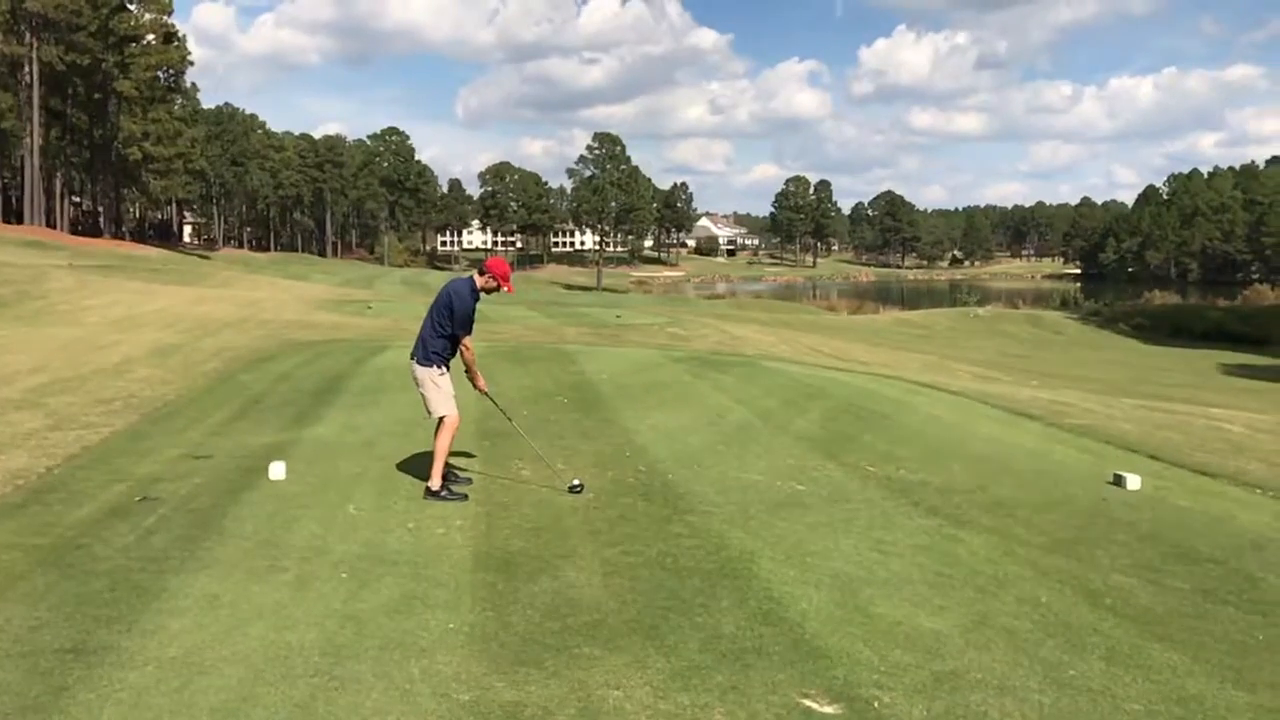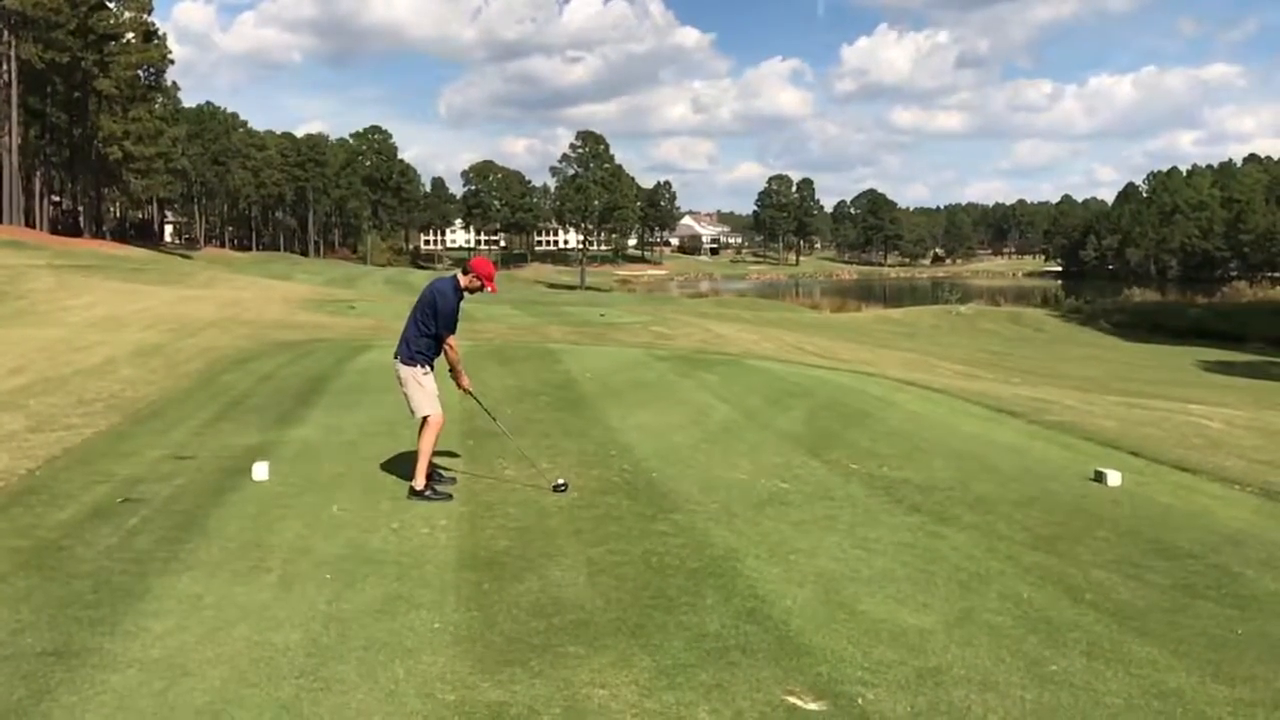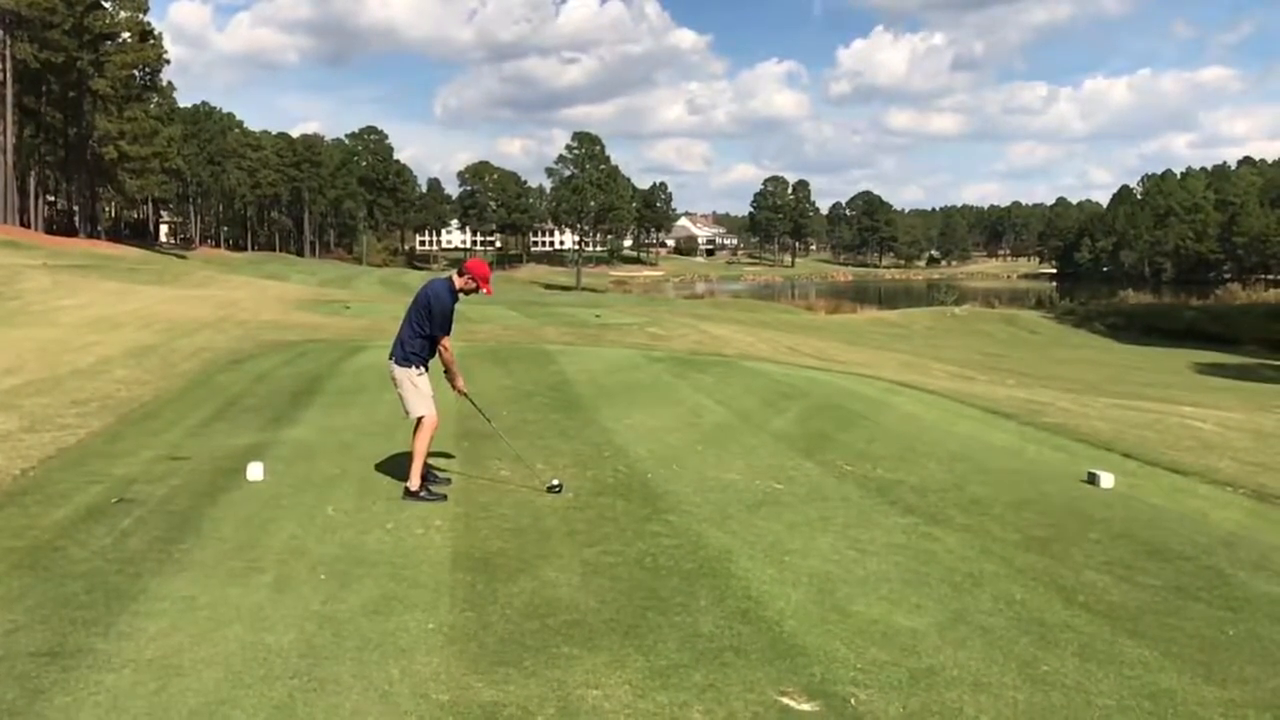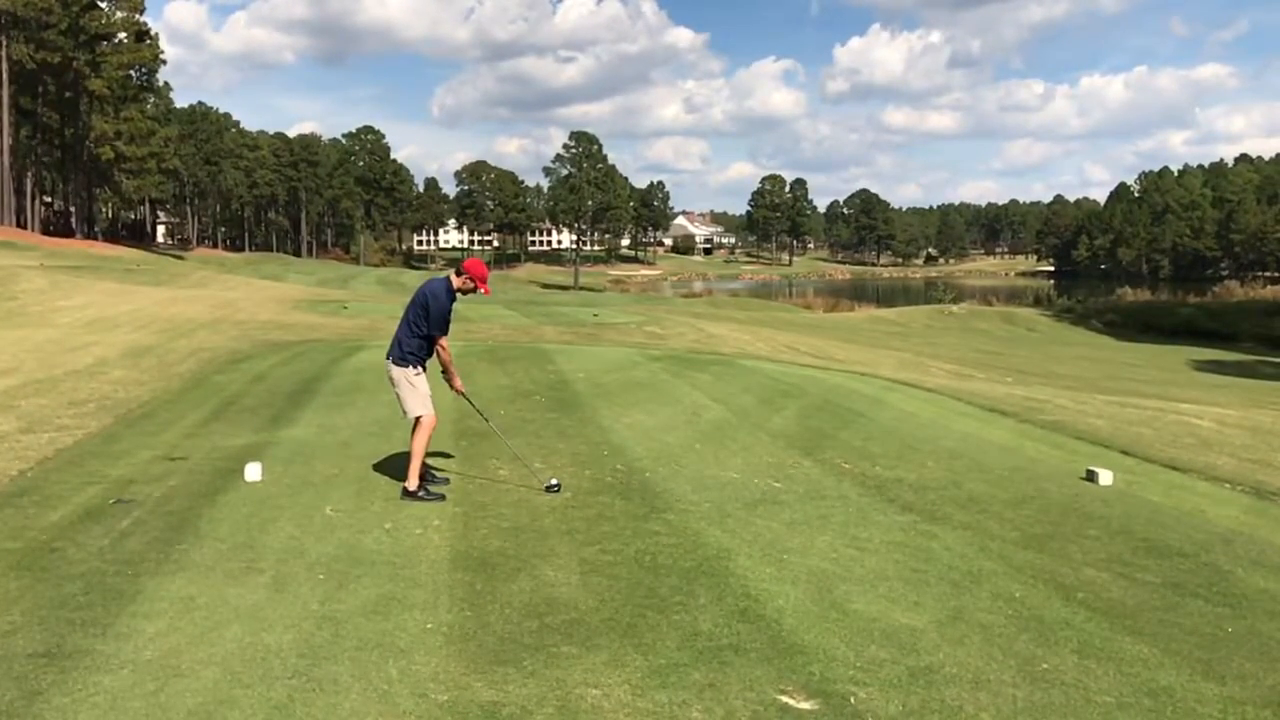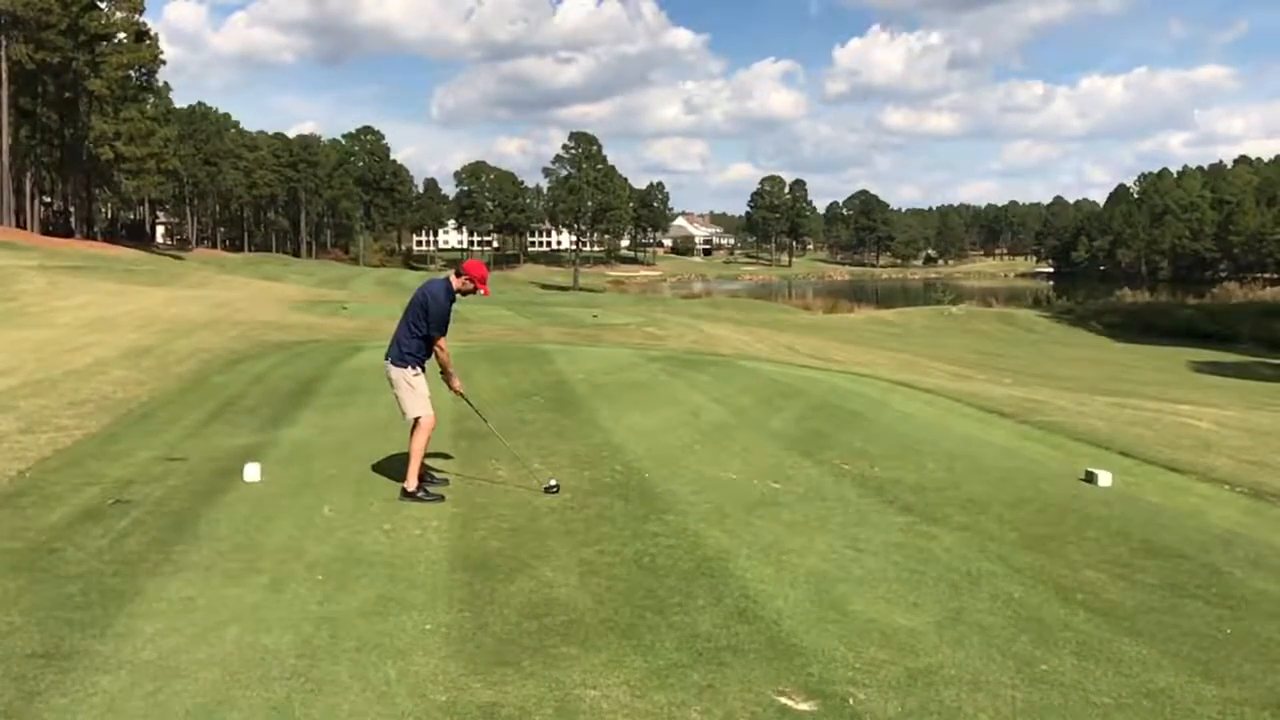
dt=1s
person 1, frame 1
left shoulder: (462, 286)
right shoulder: (464, 296)
right elbow: (464, 345)
left wrist: (471, 371)
right wrist: (475, 376)
left hip: (433, 360)
right hip: (430, 363)
left knee: (446, 417)
right knee: (451, 419)
left ankle: (441, 470)
right ankle: (435, 485)
person 1, frame 2
left shoulder: (445, 286)
right shoulder: (447, 295)
right elbow: (448, 344)
left wrist: (456, 371)
right wrist: (460, 375)
left hip: (417, 359)
right hip: (414, 363)
left knee: (429, 417)
right knee: (434, 419)
left ankle: (426, 470)
right ankle: (419, 485)
person 1, frame 3
left shoulder: (440, 287)
right shoulder: (442, 296)
right elbow: (443, 345)
left wrist: (450, 372)
right wrist: (455, 377)
left hip: (410, 360)
right hip: (408, 363)
left knee: (424, 418)
right knee: (429, 420)
left ankle: (421, 471)
right ankle: (413, 485)
person 1, frame 4
left shoulder: (438, 287)
right shoulder: (440, 296)
right elbow: (440, 345)
left wrist: (448, 372)
right wrist: (453, 376)
left hip: (408, 361)
right hip: (406, 364)
left knee: (422, 418)
right knee: (427, 420)
left ankle: (419, 471)
right ankle: (411, 485)
person 1, frame 5
left shoulder: (438, 287)
right shoulder: (439, 297)
right elbow: (439, 346)
left wrist: (447, 372)
right wrist: (452, 377)
left hip: (407, 361)
right hip: (405, 364)
left knee: (421, 419)
right knee: (426, 421)
left ankle: (418, 472)
right ankle: (410, 486)
